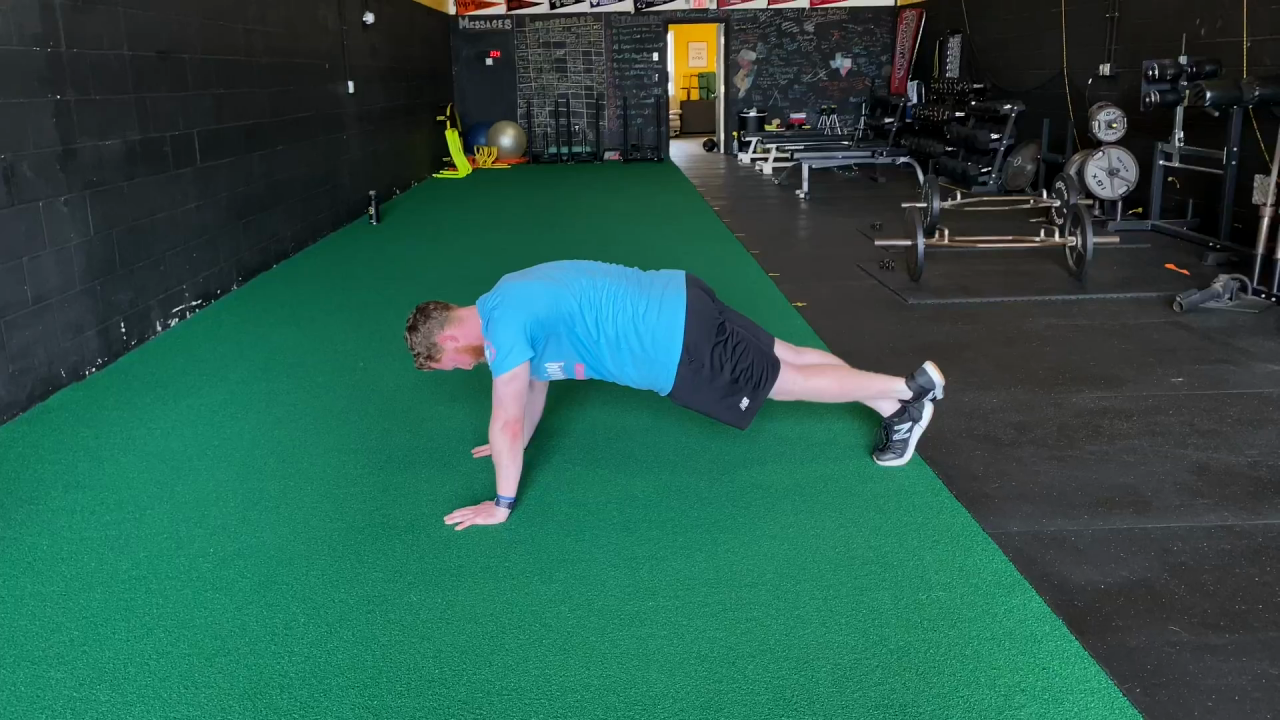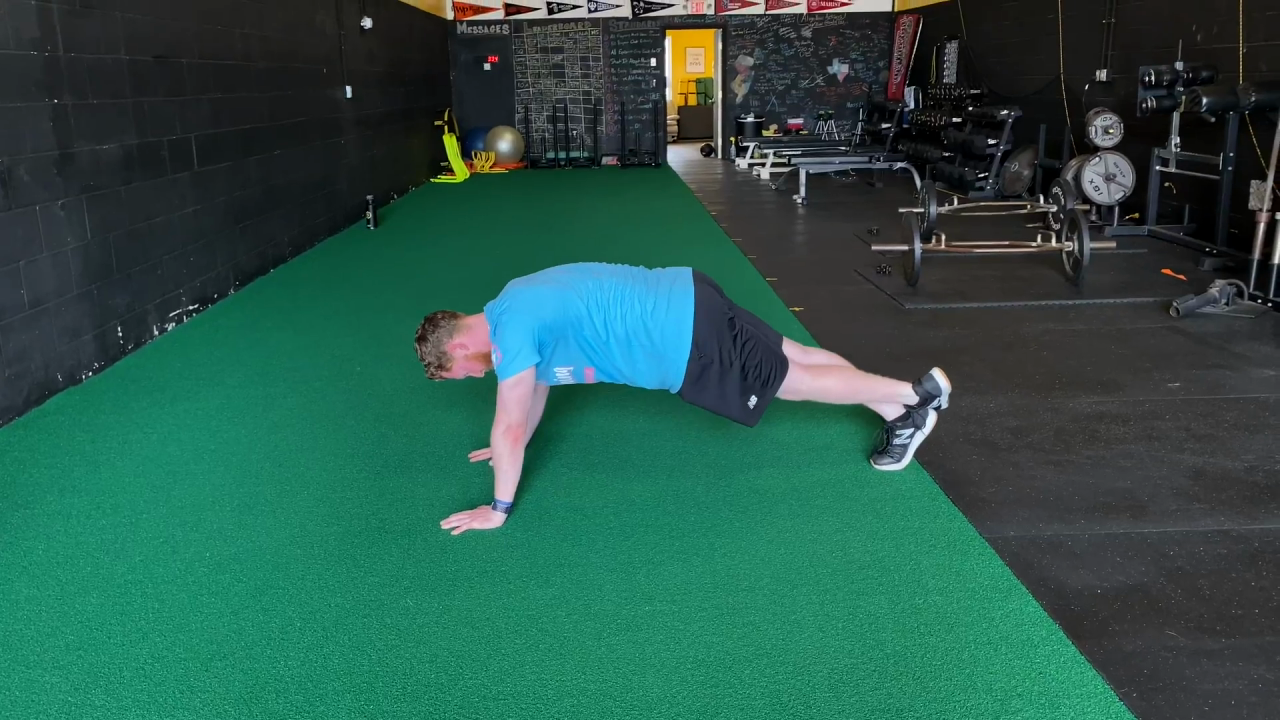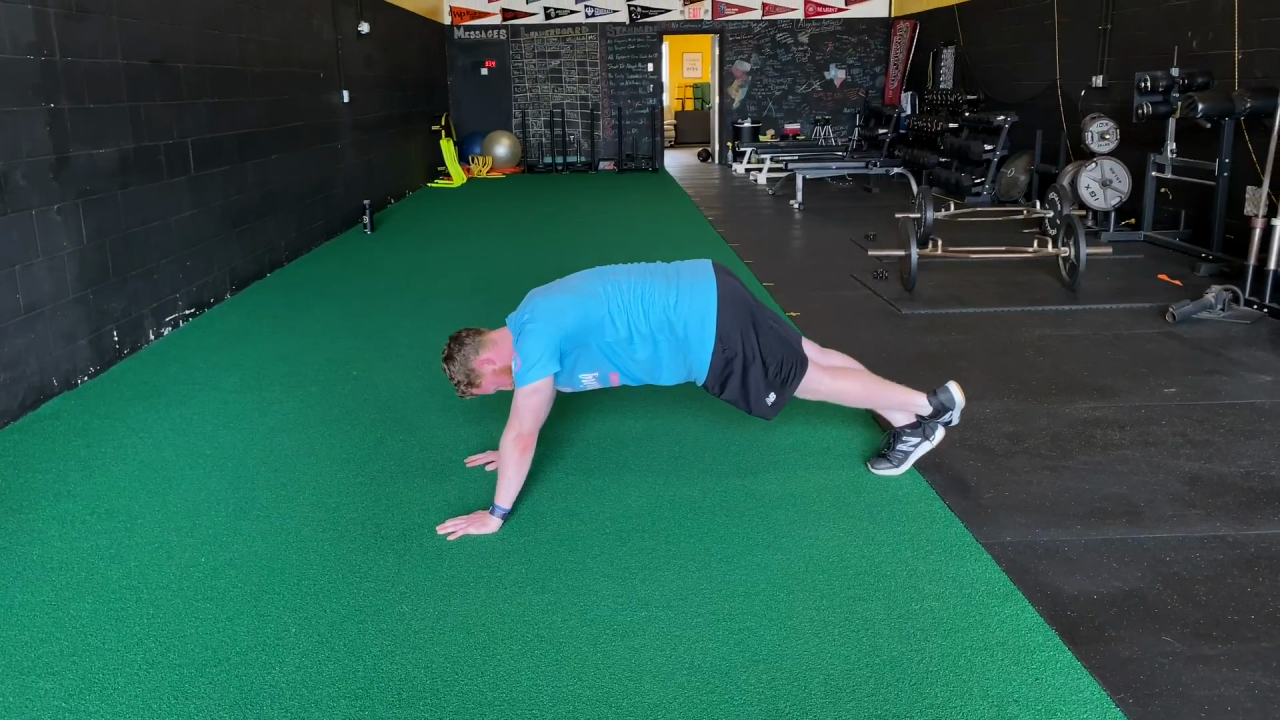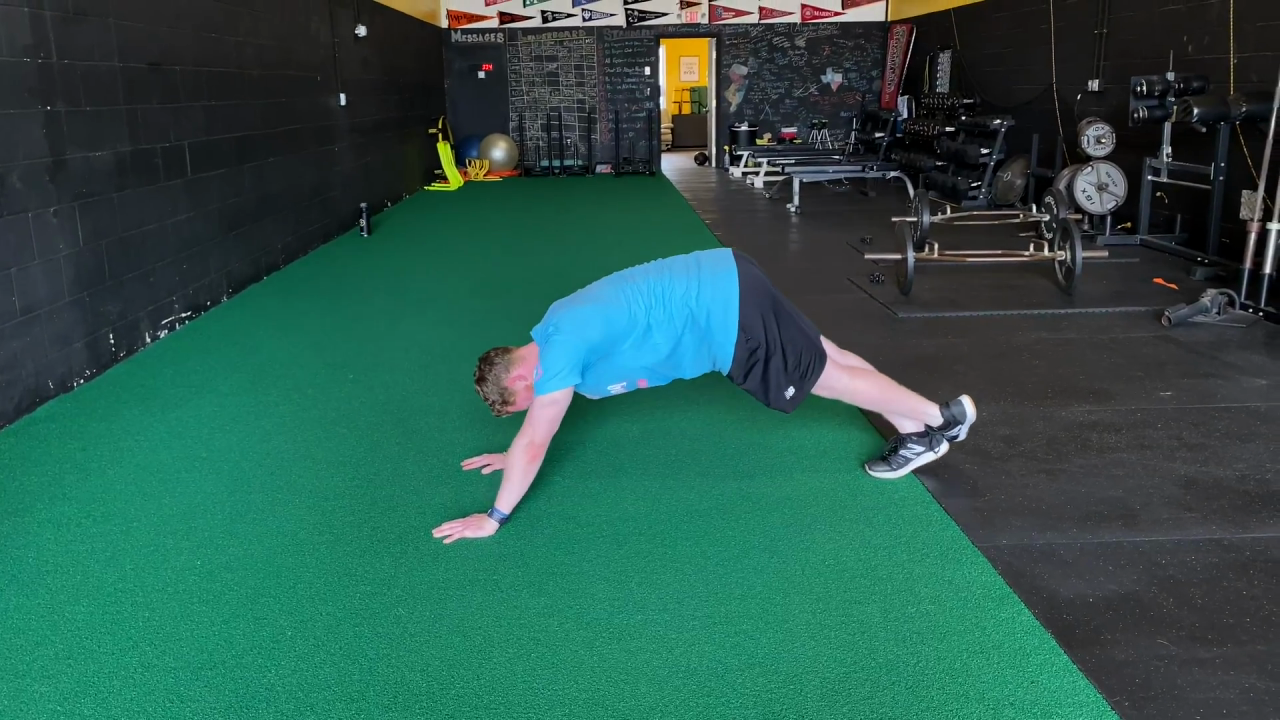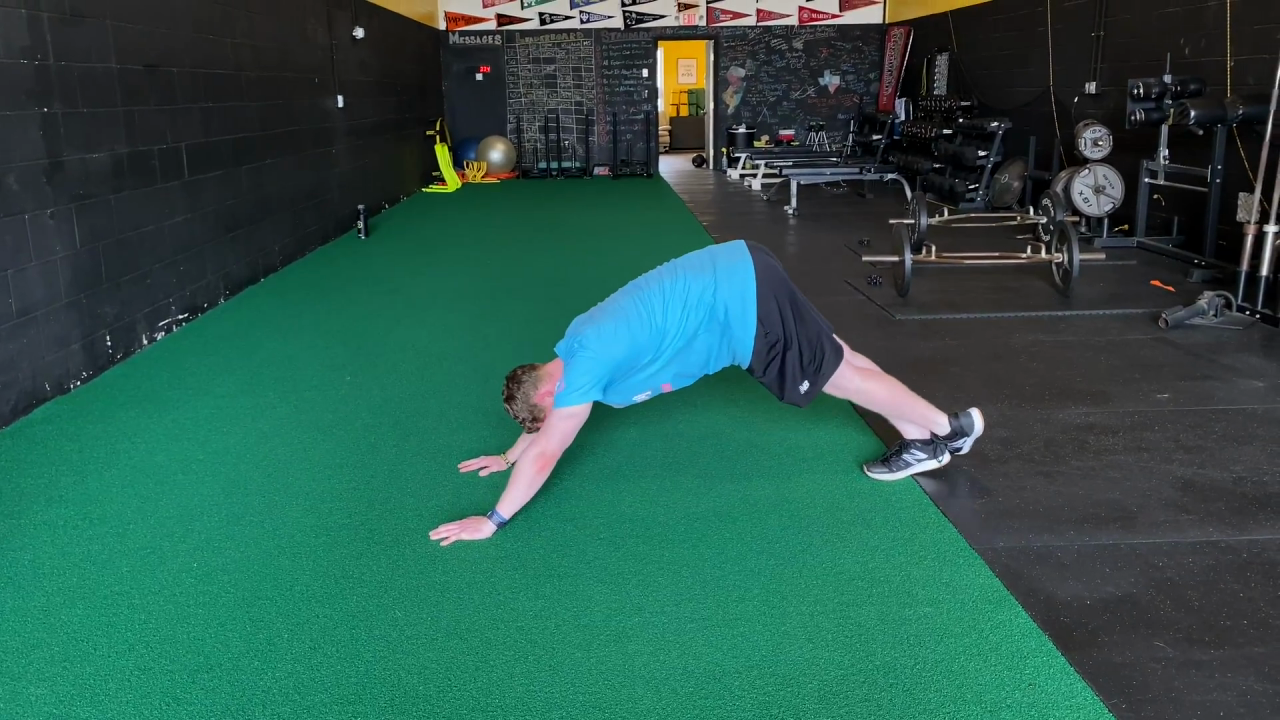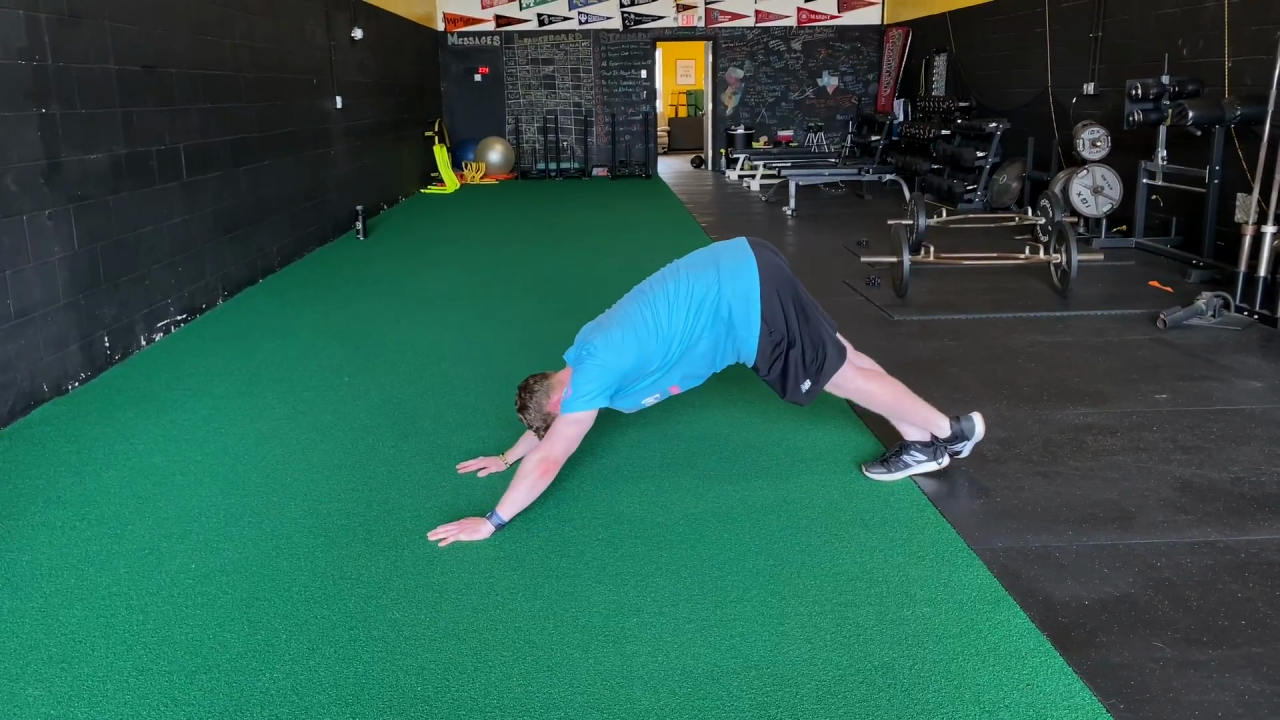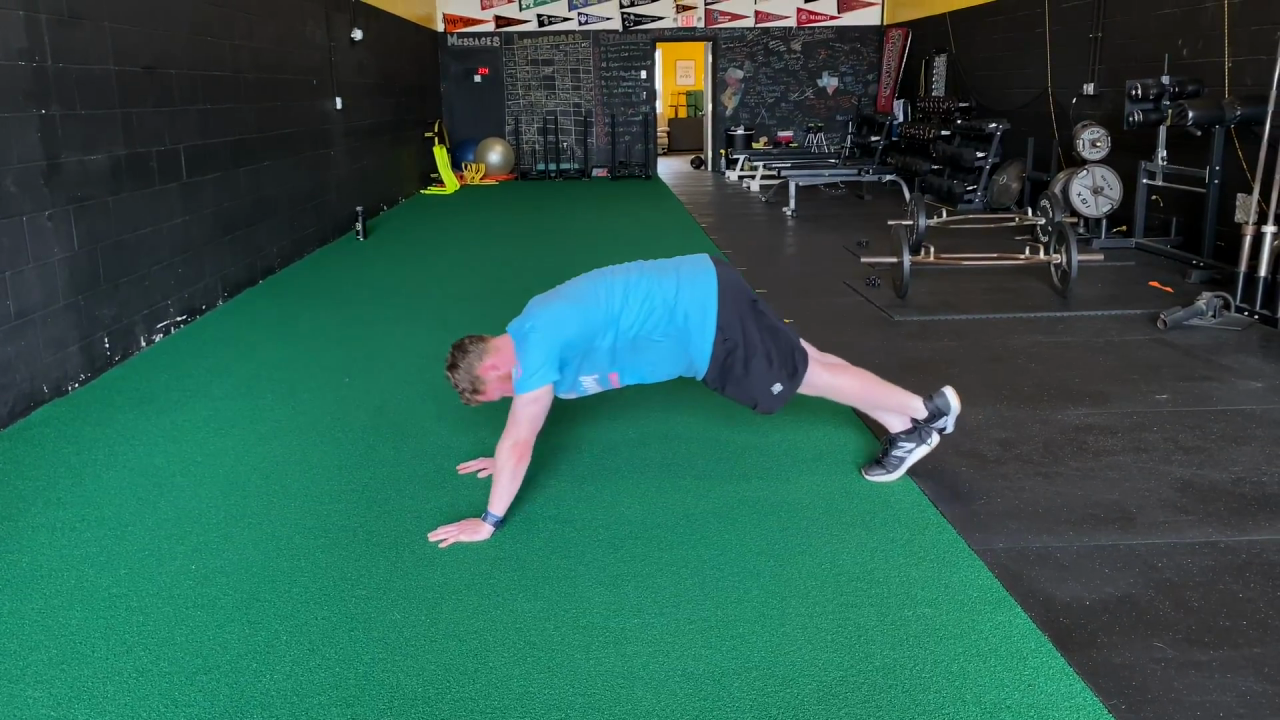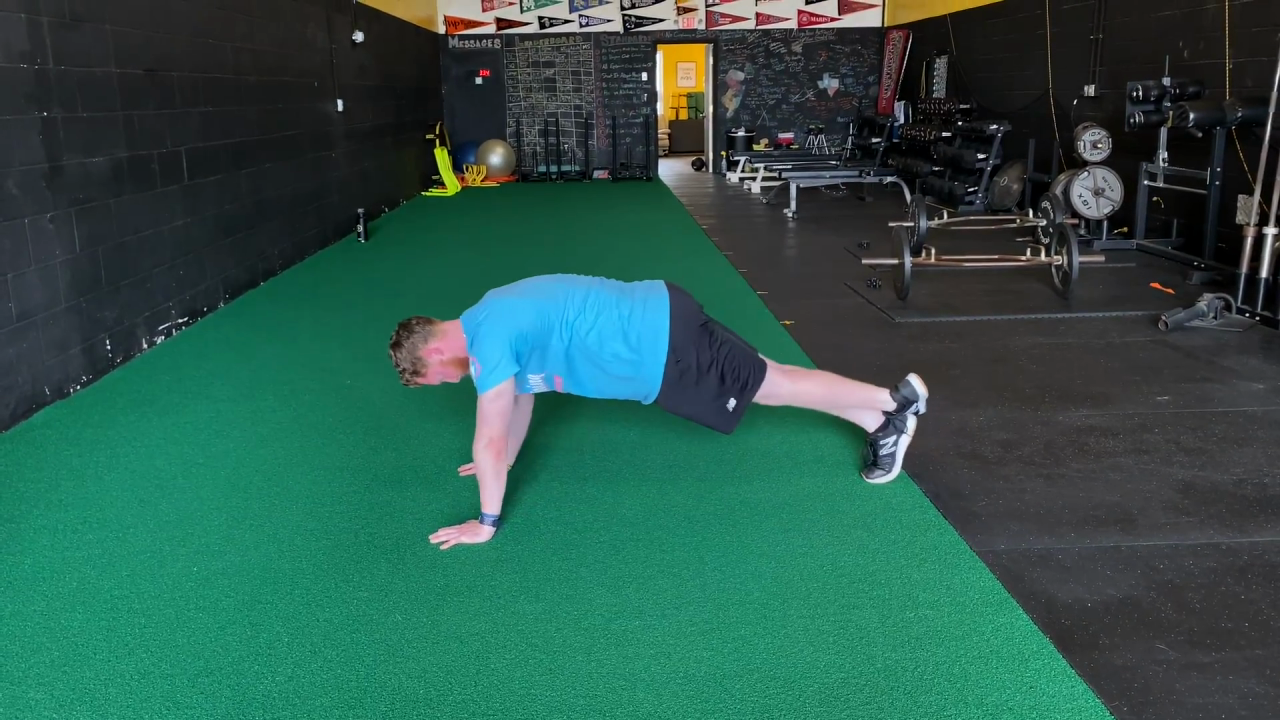
dt=0.5s
person 1, frame 1
left shoulder: (502, 324)
right shoulder: (510, 302)
left elbow: (506, 420)
right elbow: (536, 378)
left wrist: (501, 503)
right wrist: (516, 445)
left hip: (676, 347)
right hip: (676, 306)
left knee: (786, 382)
right knee: (783, 358)
left ankle: (910, 389)
right ankle: (895, 409)
person 1, frame 2
left shoulder: (509, 330)
right shoulder: (518, 308)
left elbow: (509, 426)
right elbow: (537, 381)
left wrist: (499, 509)
right wrist: (510, 446)
left hip: (685, 341)
right hip: (683, 306)
left knee: (793, 381)
right knee: (791, 357)
left ankle: (916, 394)
right ankle: (900, 414)
person 1, frame 3
left shoulder: (533, 338)
right shoulder: (535, 318)
left elbow: (522, 432)
right elbow: (544, 393)
left wrist: (496, 514)
right wrist: (510, 451)
left hip: (706, 331)
right hip: (703, 296)
left knee: (810, 379)
right knee: (808, 357)
left ankle: (930, 406)
right ankle: (909, 420)
person 1, frame 4
left shoulder: (560, 351)
right shoulder: (556, 332)
left elbow: (536, 442)
right elbow: (537, 426)
left wrist: (494, 516)
right wrist: (509, 454)
left hip: (727, 313)
right hip: (723, 286)
left knee: (826, 376)
right knee: (822, 356)
left ankle: (940, 417)
right ankle: (917, 431)
person 1, frame 5
left shoulder: (586, 365)
right shoulder: (576, 349)
left elbow: (546, 451)
right elbow: (546, 413)
left wrist: (493, 520)
right wrist: (508, 457)
left hip: (743, 304)
right hip: (739, 276)
left knee: (835, 375)
right knee: (833, 357)
left ankle: (947, 428)
right ankle: (921, 436)
person 1, frame 6
left shoulder: (593, 371)
right shoulder: (586, 353)
left elbow: (549, 457)
right elbow: (549, 417)
left wrist: (493, 521)
right wrist: (507, 457)
left hip: (748, 298)
right hip: (743, 273)
left knee: (838, 373)
right knee: (836, 355)
left ankle: (947, 432)
right ankle: (921, 440)
person 1, frame 7
left shoulder: (533, 345)
right shoulder: (534, 328)
left elbow: (519, 440)
left wrist: (489, 520)
right wrist: (502, 459)
left hip: (703, 316)
right hip: (702, 291)
left knee: (803, 374)
right knee: (802, 361)
left ankle: (925, 413)
right ankle: (904, 426)
person 1, frame 8
left shoulder: (487, 338)
right shoulder: (495, 320)
left elbow: (490, 437)
right elbow: (520, 396)
left wrist: (487, 522)
right wrist: (501, 463)
left hip: (661, 348)
right hip: (657, 323)
left knee: (769, 386)
right knee: (764, 377)
left ankle: (895, 402)
right ankle: (883, 423)
